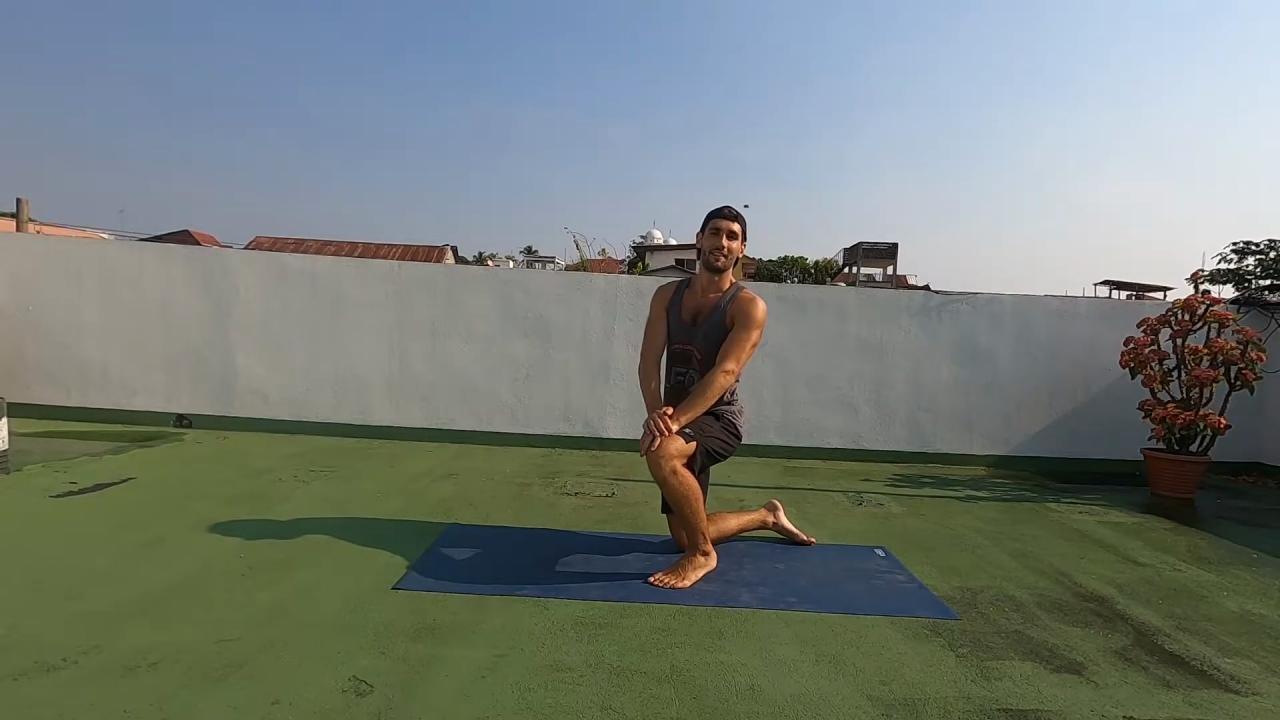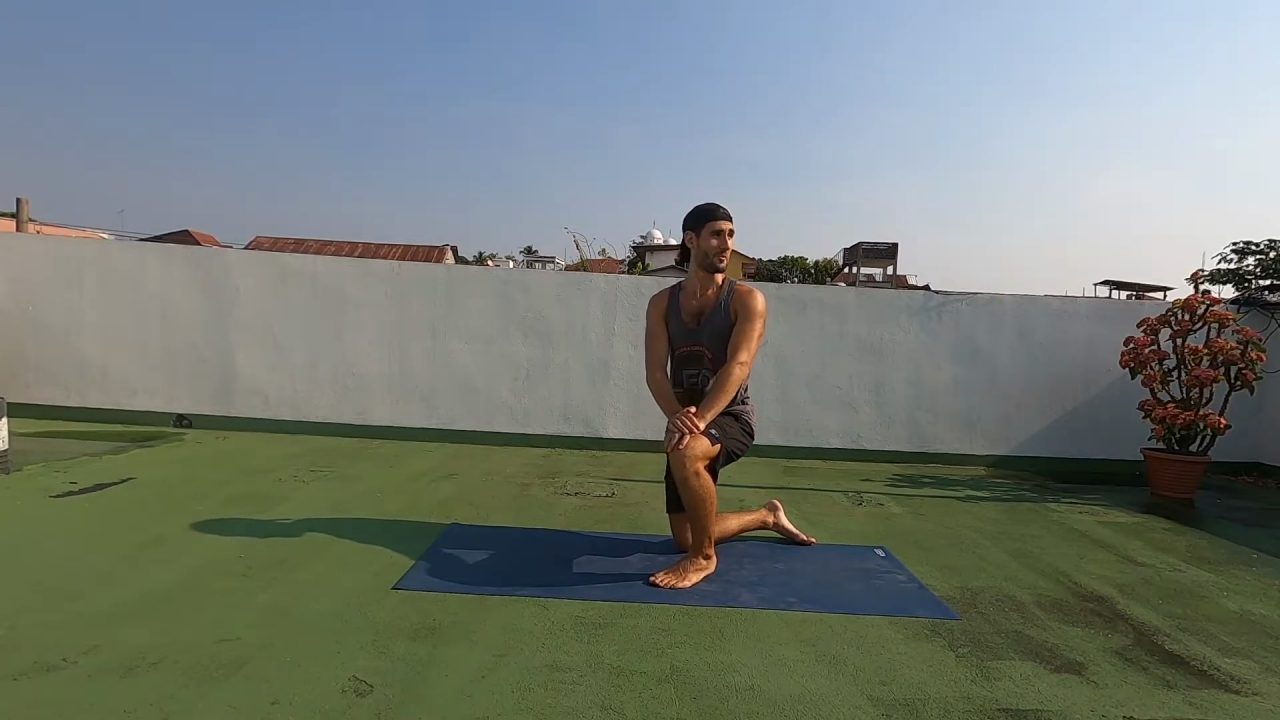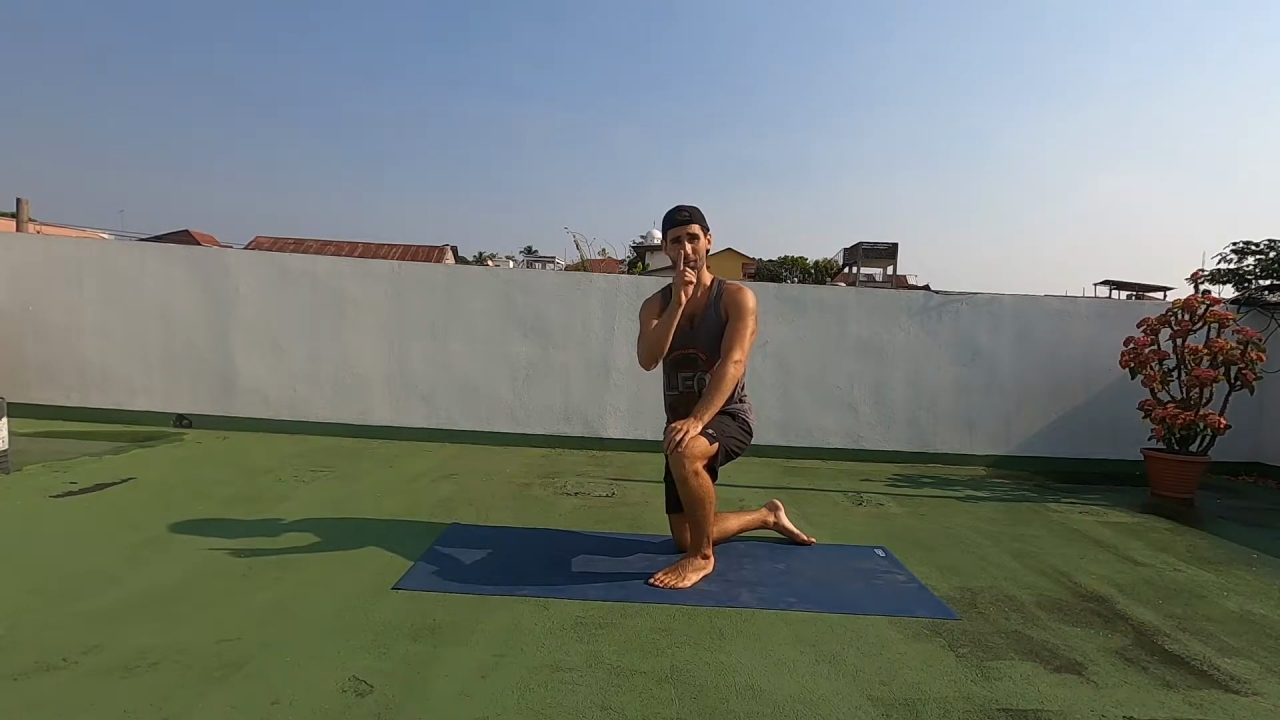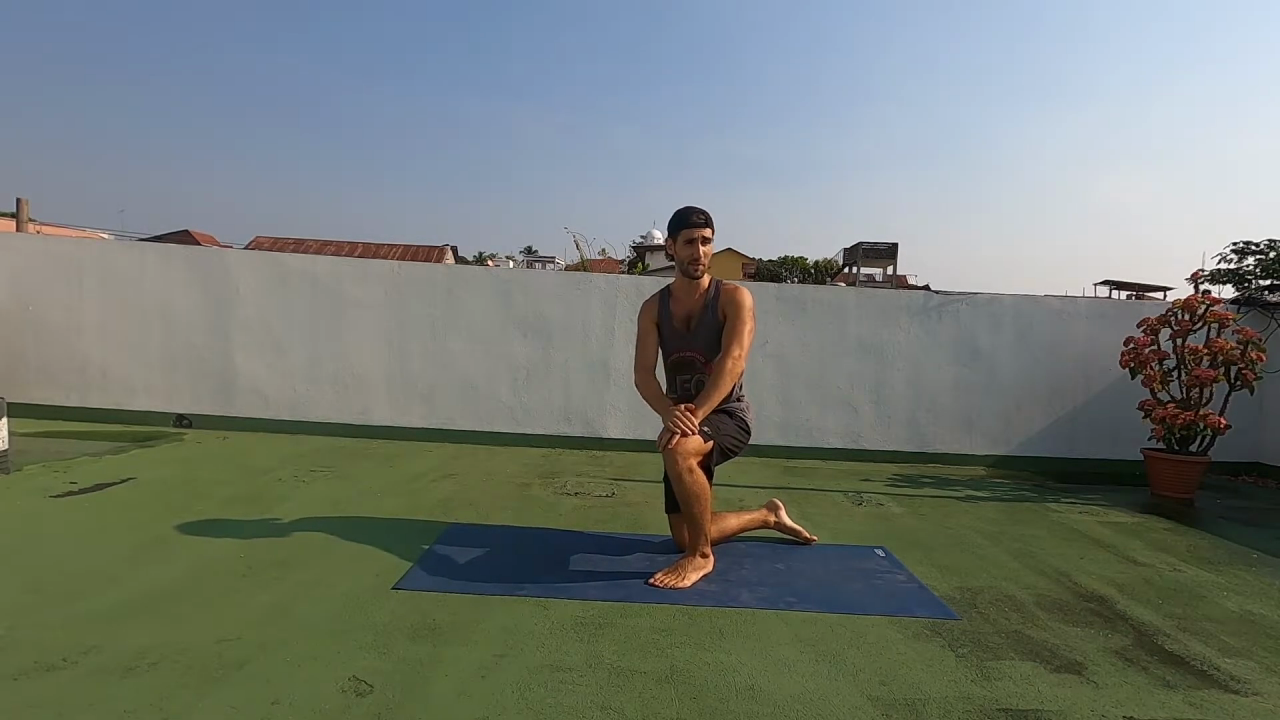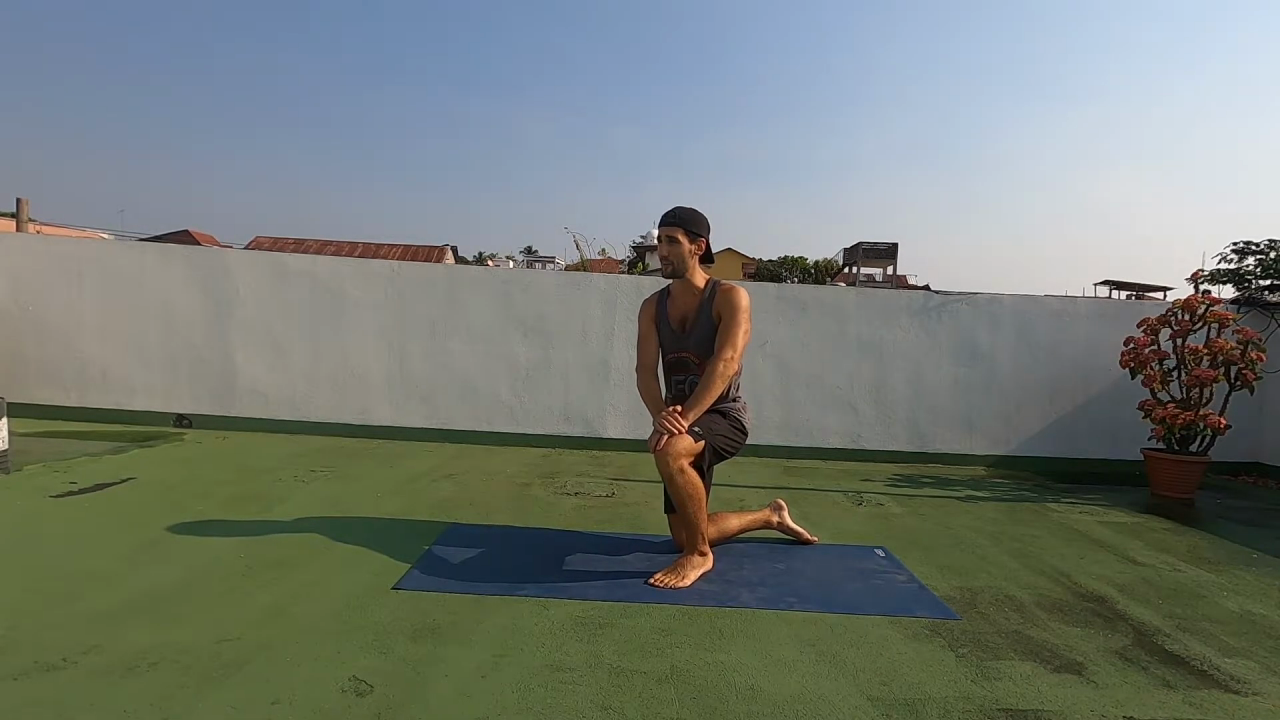
dt=1s
person 1, frame 1
left shoulder: (749, 306)
right shoulder: (667, 295)
left elbow: (724, 373)
right elbow: (648, 361)
left wrist: (674, 420)
right wrist: (655, 413)
left hip: (718, 419)
right hip: (680, 422)
left knee: (660, 452)
right knee: (684, 535)
left ankle: (702, 554)
right ankle: (767, 516)
person 1, frame 2
left shoulder: (747, 299)
right shoulder: (662, 303)
left elbow: (738, 366)
right elbow: (655, 371)
left wrist: (701, 419)
right wrist: (676, 416)
left hip: (730, 419)
right hip: (686, 423)
left knee: (686, 452)
right knee: (685, 537)
left ankle: (703, 558)
right ankle: (767, 516)
person 1, frame 3
left shoulder: (737, 297)
right shoulder: (654, 305)
left elbow: (732, 364)
right elbow: (647, 359)
left wrist: (697, 421)
right wrist: (679, 303)
left hip: (729, 418)
right hip: (683, 423)
left knee: (685, 452)
right knee: (684, 537)
left ankle: (702, 558)
right ankle: (768, 516)
person 1, frame 4
left shoulder: (734, 297)
right shoulder: (653, 308)
left elbow: (732, 362)
right elbow: (643, 373)
left wrist: (694, 416)
right wrist: (669, 413)
left hip: (727, 416)
right hip: (685, 420)
left knee: (679, 451)
right knee: (684, 537)
left ankle: (701, 557)
right ankle: (768, 515)
person 1, frame 5
left shoulder: (730, 297)
right shoulder: (652, 307)
left elbow: (725, 364)
right elbow: (645, 371)
left wrist: (683, 418)
right wrist: (660, 414)
left hip: (724, 416)
right hip: (684, 422)
left knee: (669, 450)
right knee: (684, 537)
left ankle: (699, 555)
right ankle: (770, 516)
